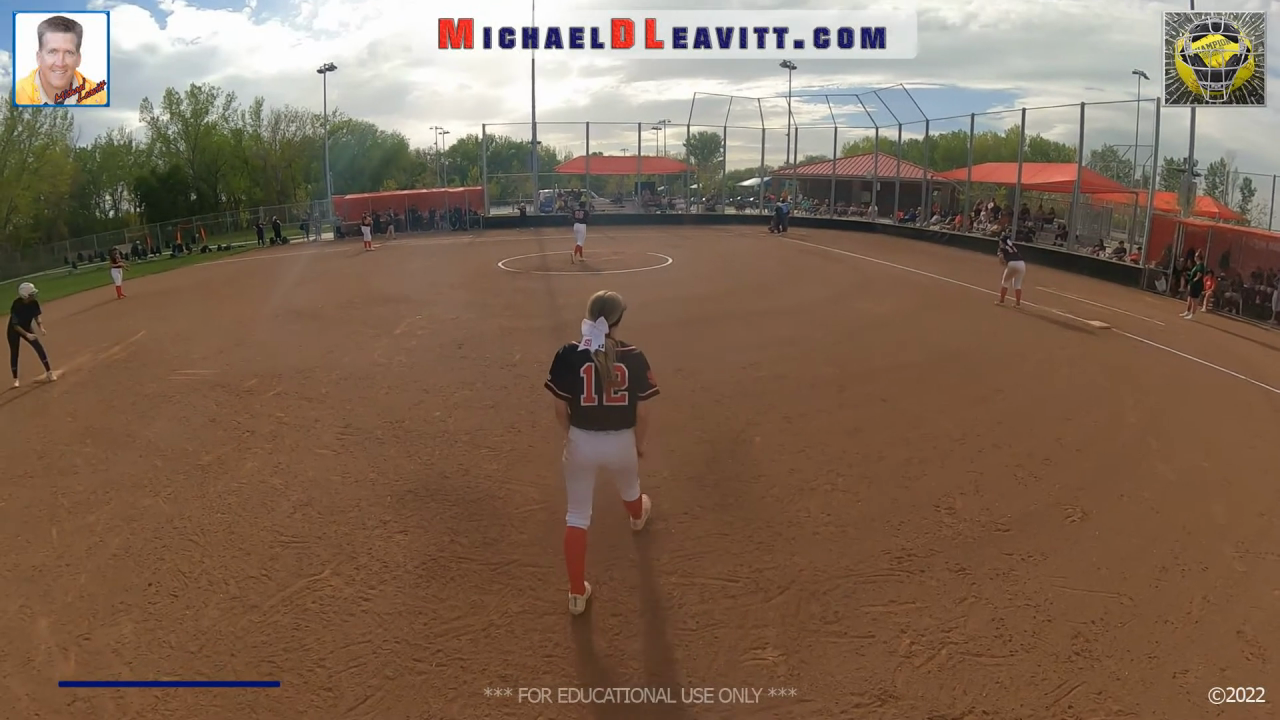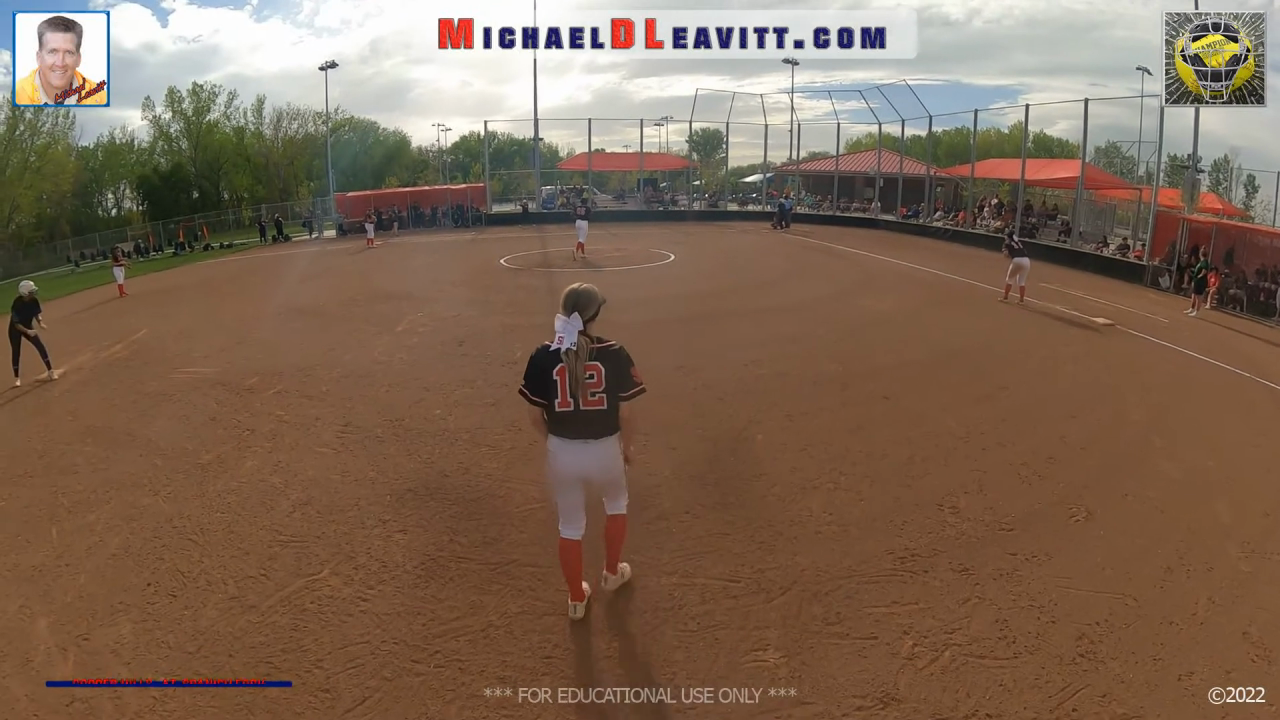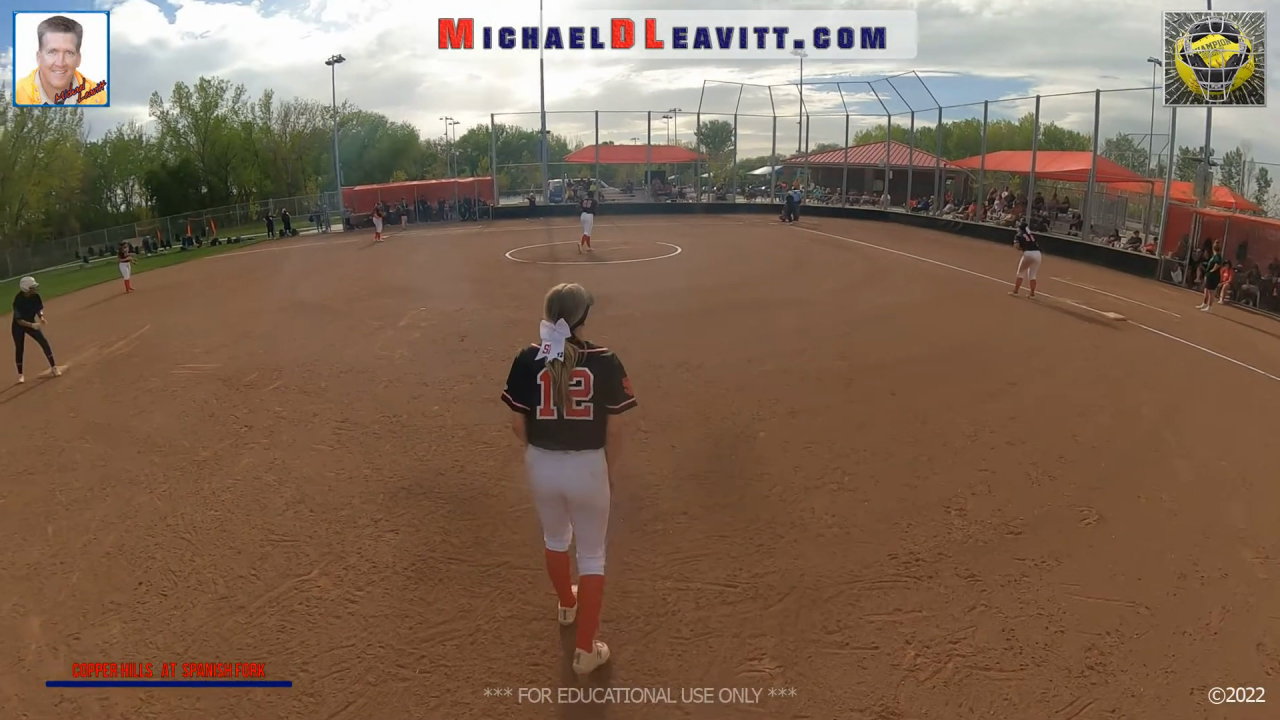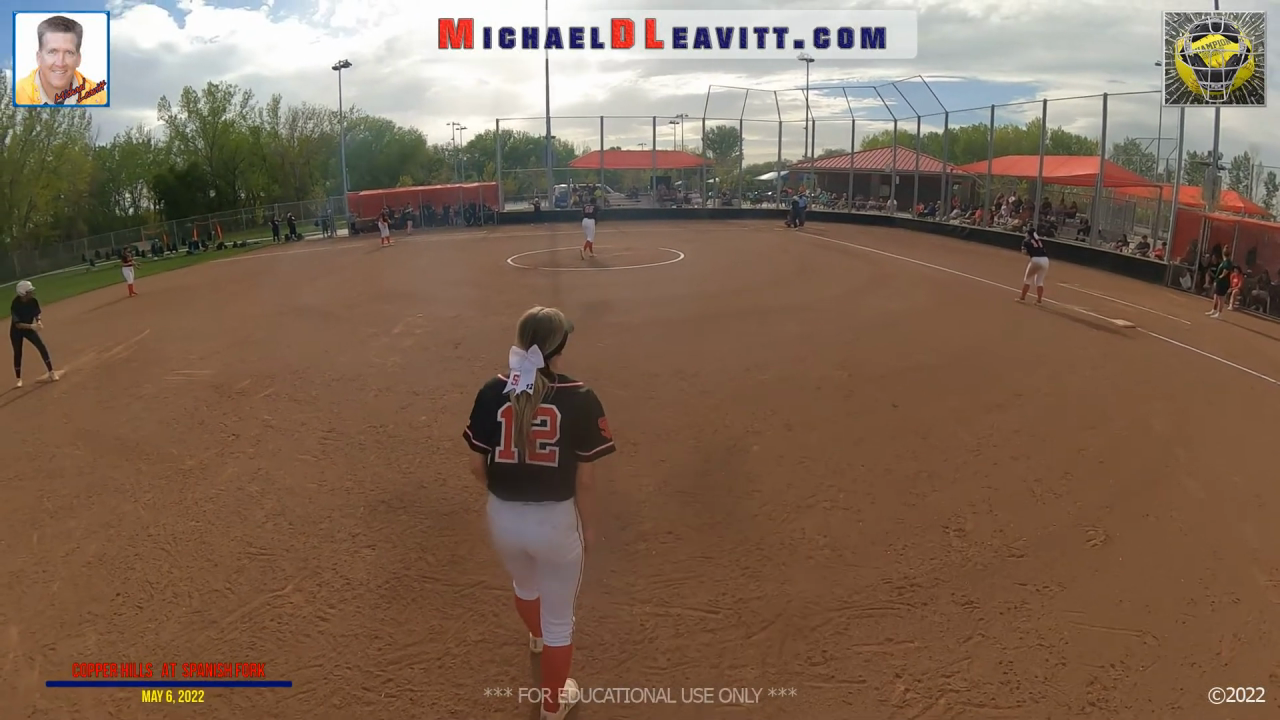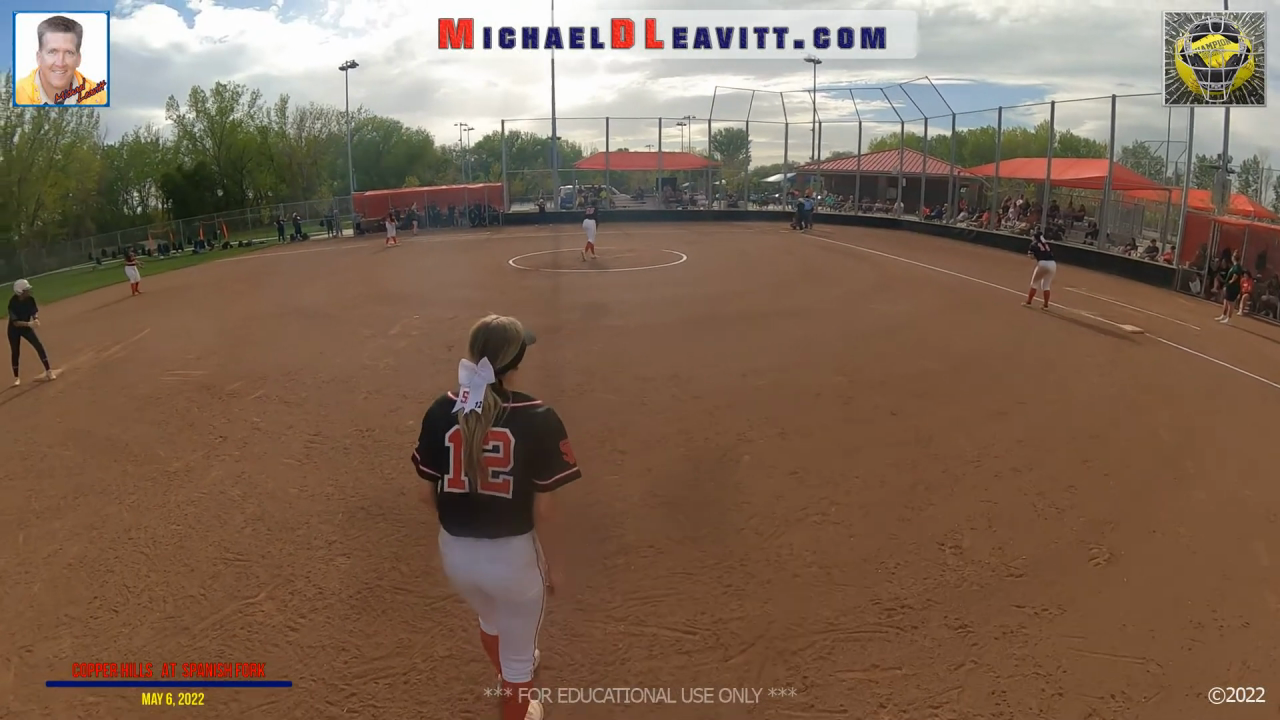
dt=0.3s
person 1, frame 1
left shoulder: (568, 355)
right shoulder: (633, 357)
left elbow: (560, 408)
right elbow: (642, 412)
right wrist: (640, 442)
left hip: (581, 442)
right hip: (620, 441)
left knee: (577, 516)
right knee: (629, 485)
right ankle: (637, 516)
person 1, frame 2
left shoulder: (543, 356)
right shoulder: (614, 355)
left elbow: (536, 416)
right elbow: (626, 414)
right wrist: (626, 447)
left hip: (561, 453)
right hip: (604, 450)
left knee: (570, 526)
right knee: (616, 503)
right ankle: (612, 573)
person 1, frame 3
left shoulder: (527, 361)
right shoulder: (604, 362)
left elbow: (518, 424)
right elbow: (613, 428)
right wrist: (609, 468)
left hip: (542, 465)
right hip: (588, 466)
left knee: (555, 538)
right knee: (592, 555)
left ankle: (567, 604)
right ankle: (586, 649)
person 1, frame 4
left shoulder: (492, 393)
right shoulder: (579, 399)
left elbow: (478, 466)
right elbow: (584, 480)
right wrist: (586, 524)
left hip: (503, 519)
right hip: (556, 521)
left knee: (525, 584)
right knee: (558, 622)
left ankle: (538, 637)
person 1, frame 5
left shoulder: (441, 412)
right shoulder: (538, 419)
left elbow: (428, 494)
right elbow: (542, 510)
right wrist: (551, 562)
left hip: (455, 552)
right hip: (513, 555)
left knee: (489, 620)
right knee: (518, 656)
left ankle: (507, 677)
